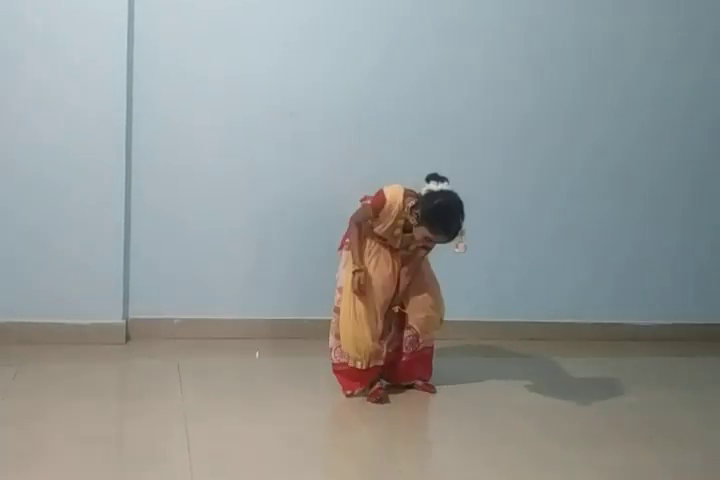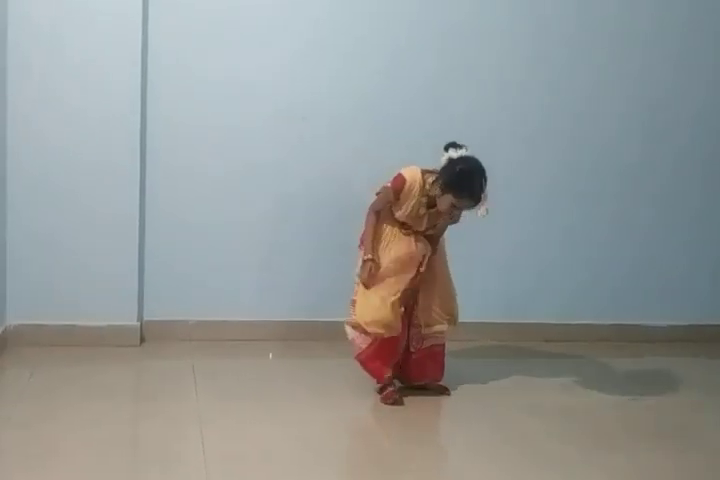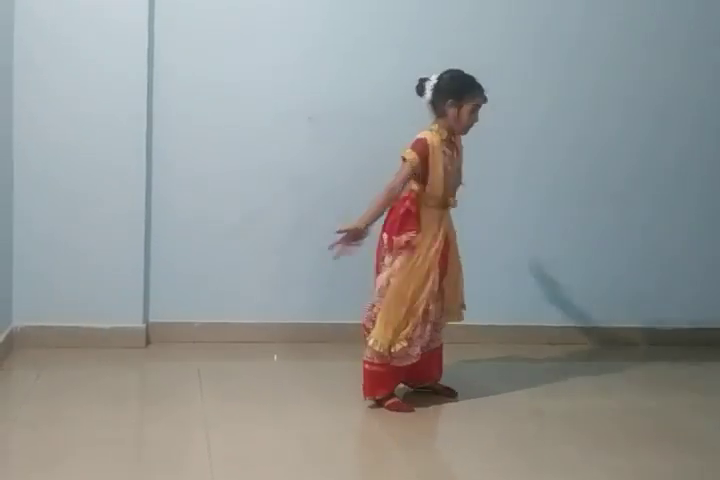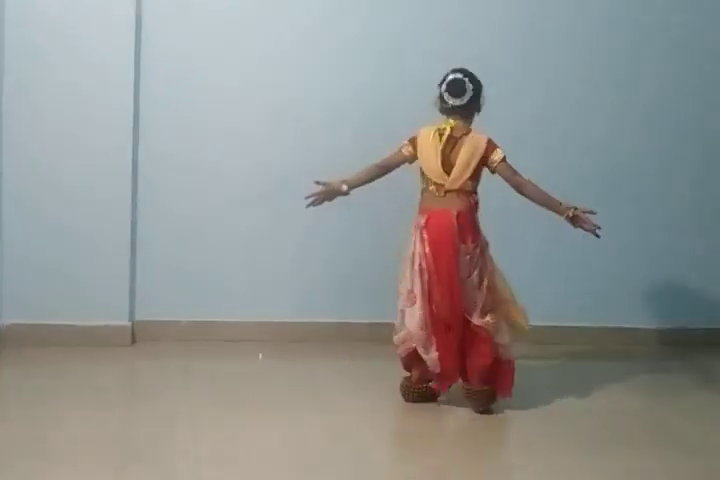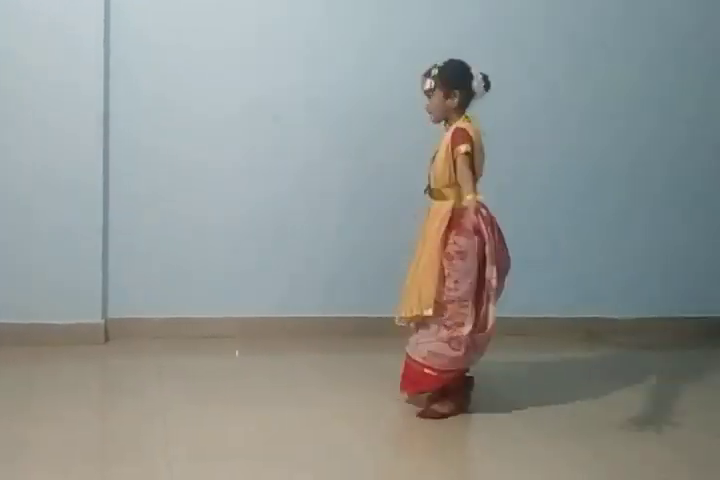
dt=0.5s
person 1, frame 1
left shoulder: (431, 230)
right shoulder: (389, 200)
left elbow: (410, 267)
right elbow: (355, 222)
left wrist: (397, 303)
right wrist: (358, 267)
left hip: (402, 253)
right hip: (368, 244)
left knee: (423, 306)
right knee: (361, 310)
left ankle: (410, 372)
right ankle: (367, 377)
person 1, frame 2
left shoulder: (454, 203)
right shoulder: (407, 181)
left elbow: (435, 237)
right elbow: (374, 211)
left wrist: (422, 273)
right wrist: (369, 256)
left hip: (422, 247)
right hip: (389, 240)
left knee: (432, 310)
right knee: (379, 309)
left ankle: (421, 375)
right ankle: (385, 378)
person 1, frame 3
left shoulder: (453, 143)
right shoulder: (426, 145)
right elbow: (396, 187)
right wrist: (363, 225)
left hip: (437, 230)
right hip: (413, 232)
left knee: (432, 307)
right knee: (401, 309)
left ankle: (423, 376)
right ankle: (381, 387)
person 1, frame 4
left shoulder: (422, 138)
right shoulder: (482, 144)
left elbow: (382, 167)
right elbow: (520, 183)
left wrist: (341, 187)
right wrist: (567, 212)
left hip: (426, 227)
right hip: (461, 230)
left knee: (420, 308)
right knee: (474, 311)
left ankle: (418, 381)
right ankle: (481, 389)
person 1, frame 5
left shoulder: (459, 134)
right shoulder: (465, 132)
left elbow: (465, 175)
left wrist: (471, 205)
left hip: (457, 228)
right hip: (458, 226)
left knee: (448, 309)
right knee: (464, 308)
left ankle: (447, 393)
right ankle: (455, 380)
